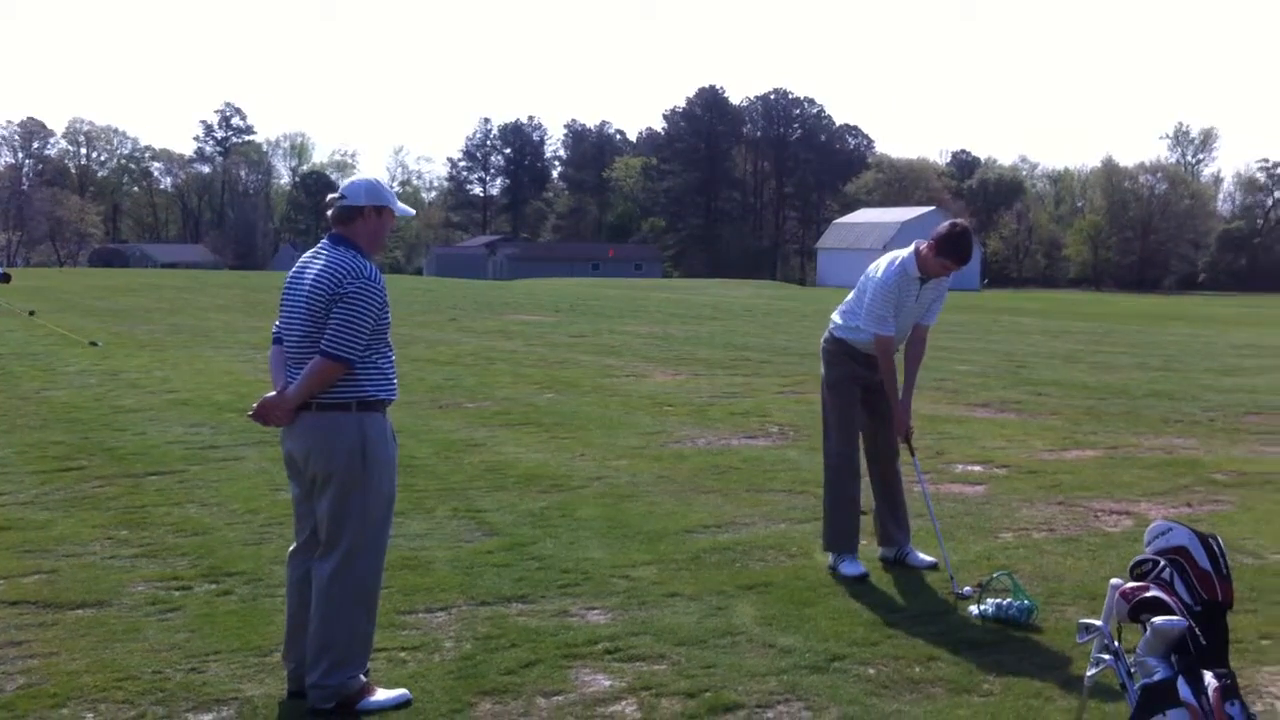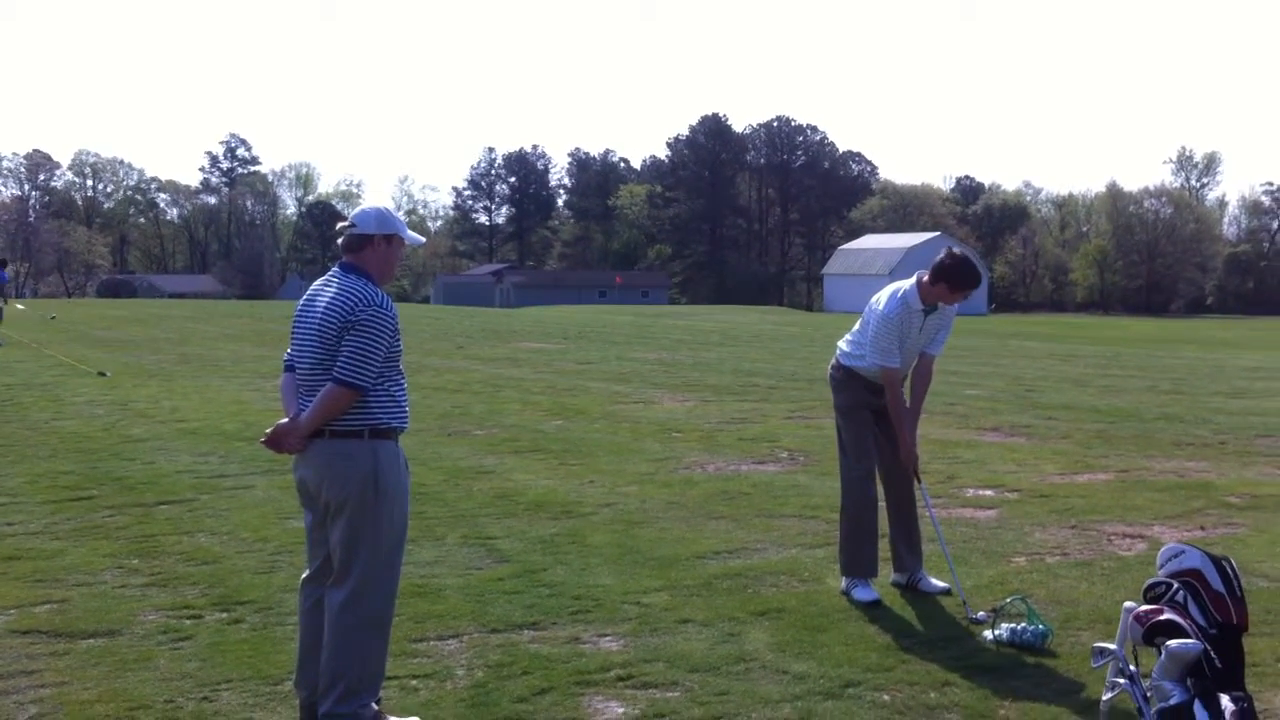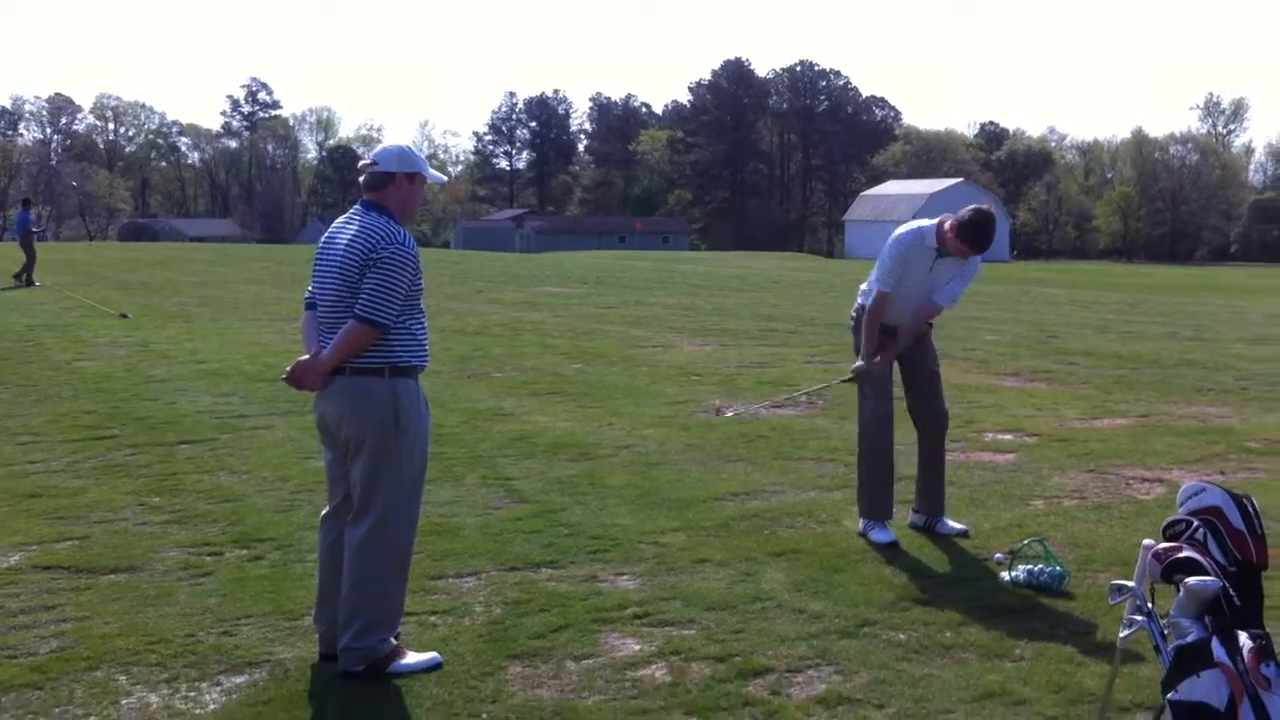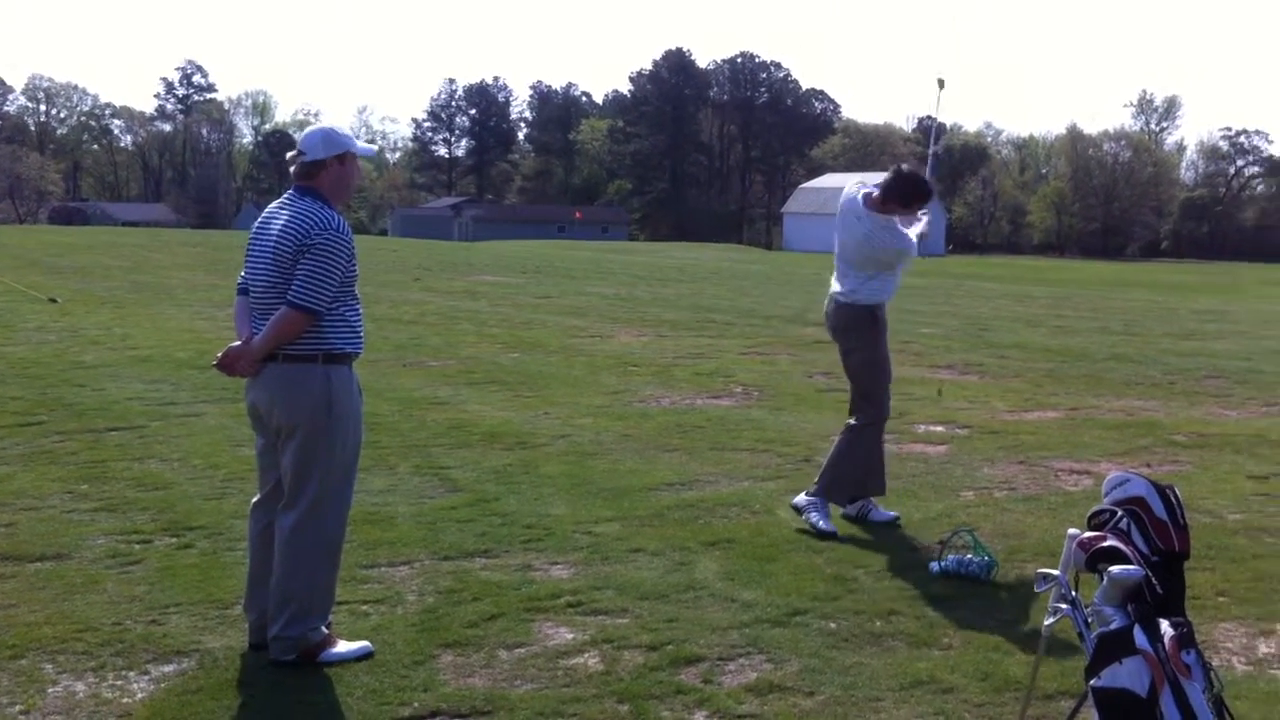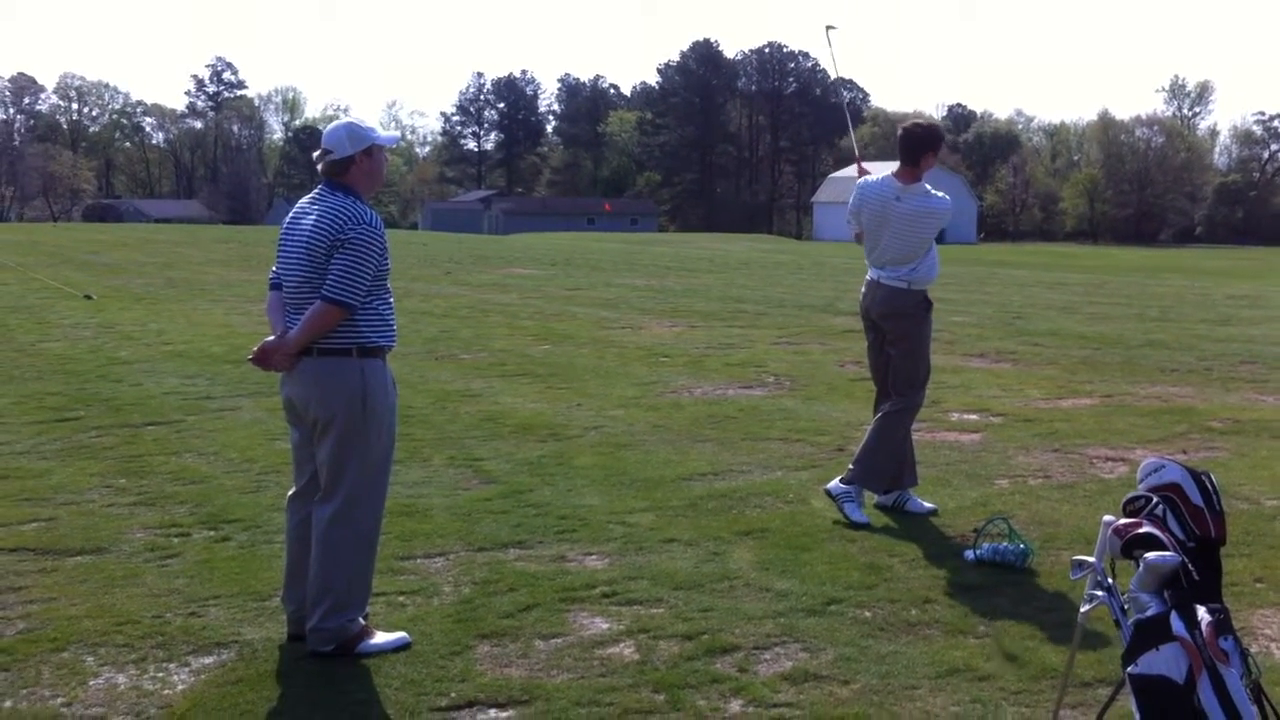
dt=1s
person 1, frame 1
left shoulder: (304, 265)
right shoulder: (361, 276)
left elbow: (282, 341)
right elbow: (334, 359)
left wrist: (283, 398)
right wrist: (287, 401)
left hip: (305, 428)
right hip: (350, 429)
left knee: (311, 550)
right knee: (349, 558)
left ankle: (304, 671)
person 1, frame 2
left shoulder: (314, 293)
right shoulder: (373, 304)
left elbow: (292, 370)
right elbow: (347, 386)
left wrist: (295, 423)
right wrist: (299, 430)
left hip: (317, 457)
right hip: (363, 456)
left knee: (322, 579)
right knee: (362, 587)
person 1, frame 3
left shoulder: (336, 231)
right shoulder: (395, 241)
left elbow: (313, 308)
right elbow: (368, 324)
left wrist: (316, 363)
right wrist: (320, 367)
left hip: (337, 393)
right hip: (383, 394)
left knee: (343, 515)
right knee: (381, 523)
left ankle: (335, 634)
right ankle: (367, 648)
person 1, frame 4
left shoulder: (270, 216)
right shoulder: (329, 227)
left elbow: (246, 293)
right elbow: (301, 310)
left wrist: (247, 348)
right wrist: (252, 354)
left hip: (269, 380)
right hip: (316, 381)
left knee: (273, 502)
right knee: (313, 510)
left ankle: (266, 622)
right ankle: (297, 636)
person 1, frame 5
left shoulder: (301, 212)
right shoulder: (361, 222)
left elbow: (278, 287)
right elbow: (335, 304)
left wrist: (282, 342)
right wrist: (288, 347)
left hip: (304, 374)
right hip: (350, 374)
left knee: (310, 495)
right knee: (349, 502)
left ankle: (303, 613)
right ankle: (335, 627)
person 2, frame 1
left shoulder: (940, 279)
right shoulder: (887, 275)
left elbow: (917, 339)
right elbow: (885, 349)
left wrist: (907, 400)
right wrist: (896, 409)
left hip: (878, 358)
right hip: (844, 353)
left knee: (885, 451)
right knee: (843, 451)
left ankle: (894, 542)
right ankle: (841, 550)
person 2, frame 2
left shoulder: (946, 309)
right shoulder: (890, 308)
left elbow: (923, 369)
right elbow: (892, 382)
left wrist: (912, 430)
right wrist: (904, 440)
left hip: (887, 384)
right hip: (853, 381)
left knee: (900, 476)
right knee: (860, 476)
left ankle: (907, 568)
right ankle: (854, 575)
person 2, frame 3
left shoulder: (969, 265)
right shoulder: (908, 238)
left elbow: (924, 316)
right elbow: (879, 300)
left wrist: (885, 360)
right wrist: (866, 357)
left hip: (916, 329)
right hip: (874, 324)
left knee: (934, 419)
right knee: (877, 419)
left ankle: (927, 510)
right ankle: (872, 517)
person 2, frame 4
left shoulder: (852, 194)
right shoulder: (897, 241)
right elbow: (913, 238)
left wrist: (906, 220)
right wrist: (919, 225)
left hip: (841, 306)
right hip: (861, 317)
left knee: (867, 405)
right knee: (871, 411)
left ankle: (857, 497)
right ankle: (816, 496)
person 2, frame 5
left shoulder: (866, 188)
right shoulder: (939, 206)
left hip: (873, 293)
right hip: (908, 303)
left knee: (890, 394)
right knee: (905, 398)
left ankle: (894, 487)
right ankle: (851, 482)
